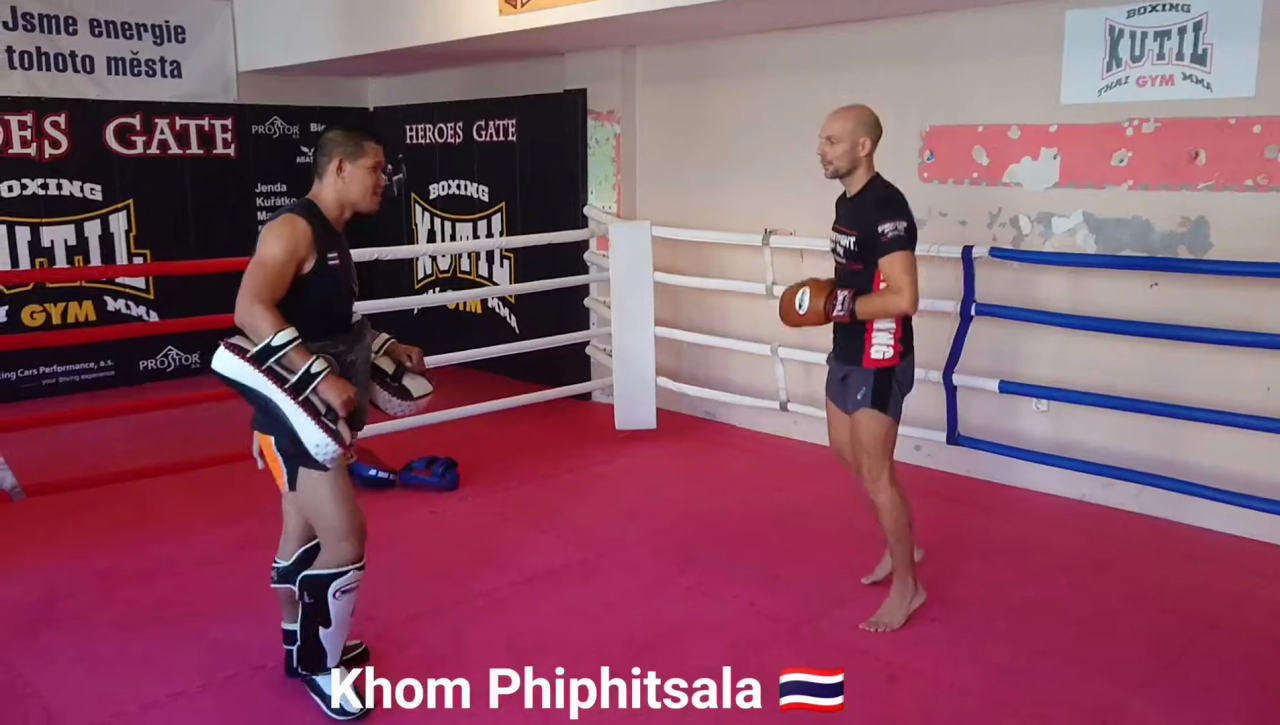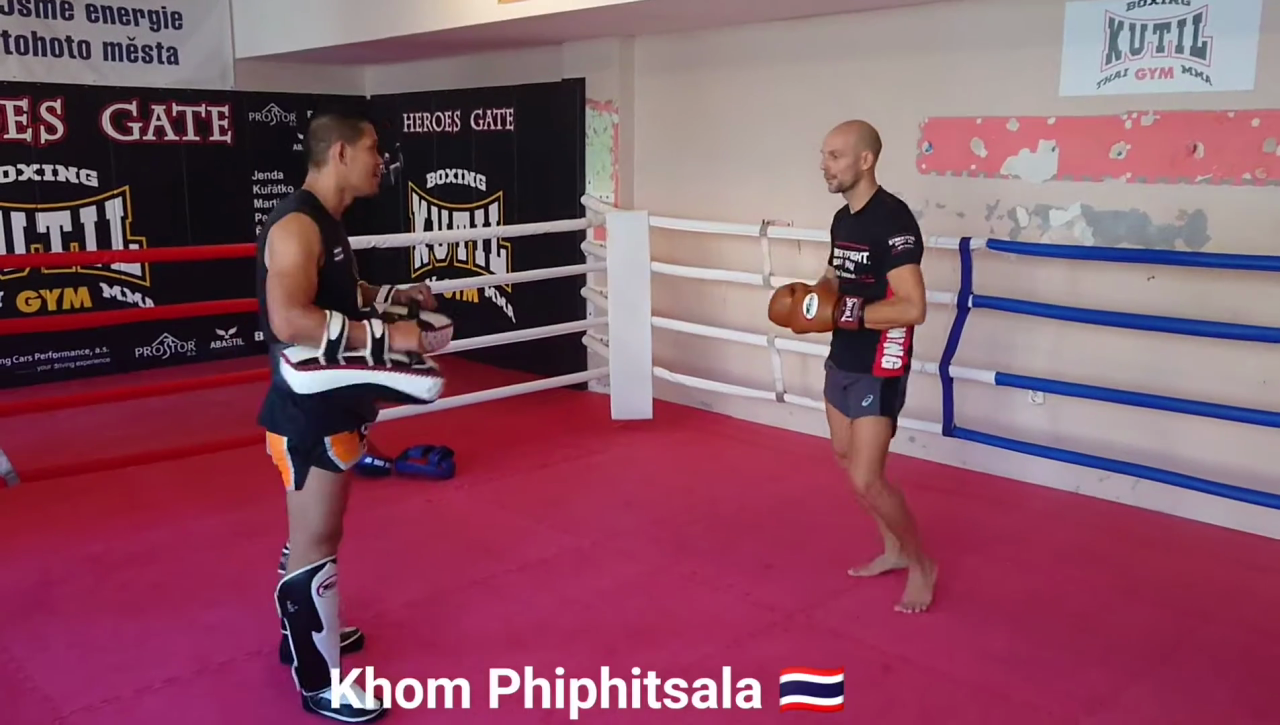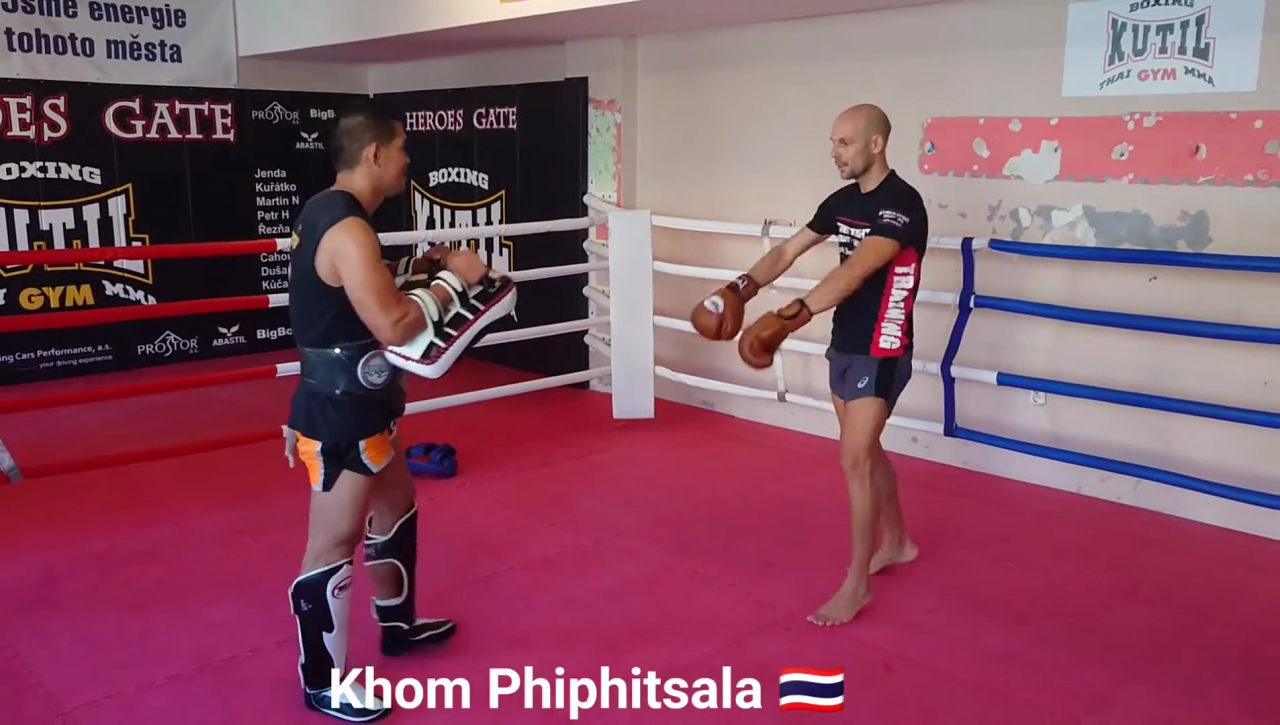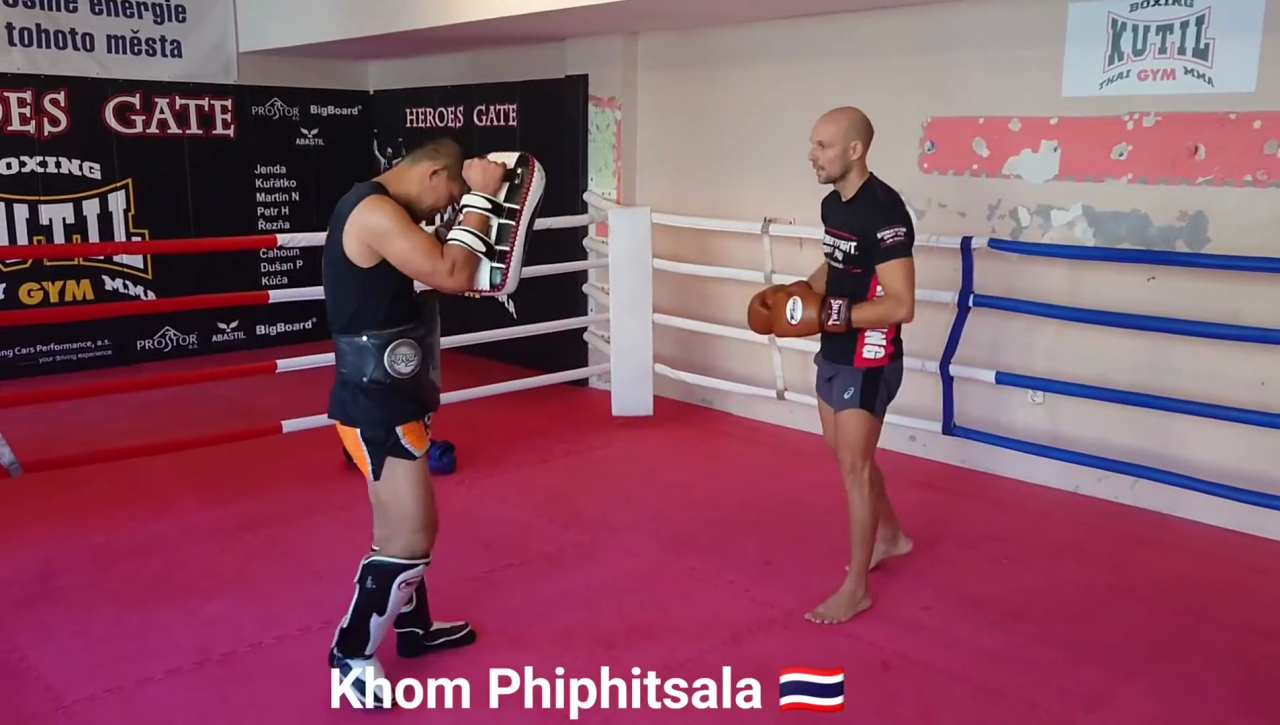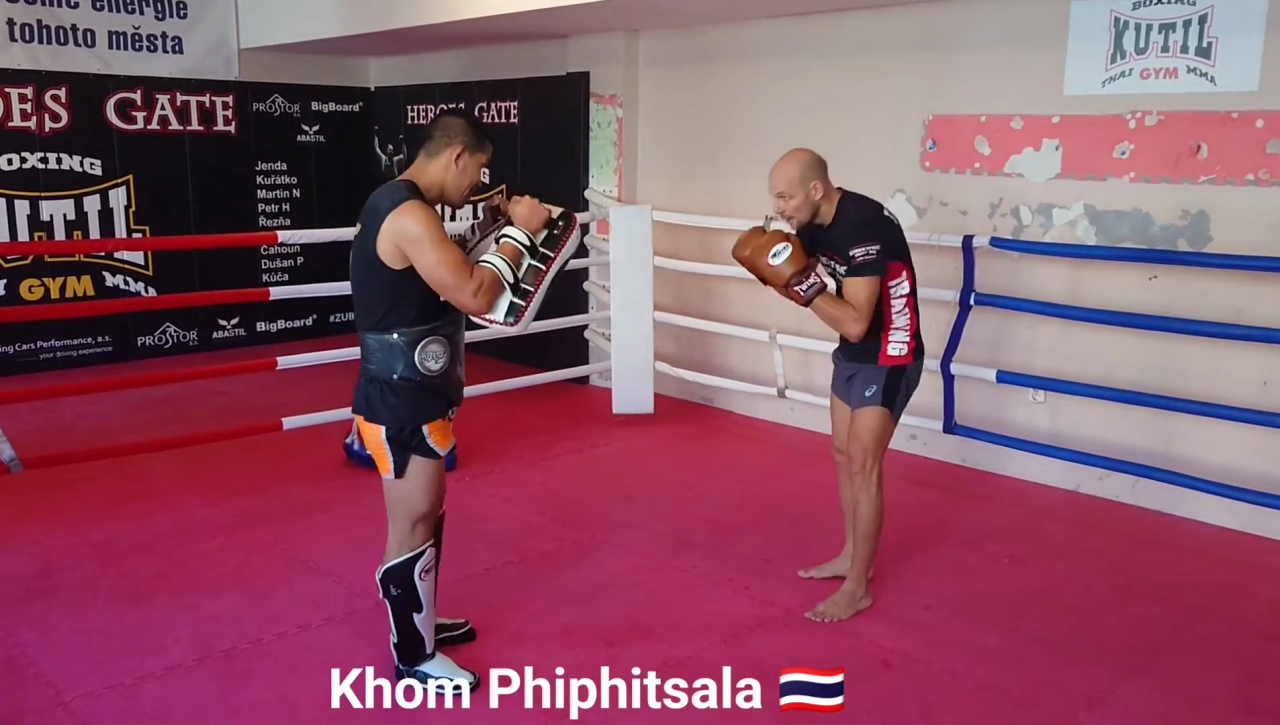
dt=0.3s
person 1, frame 1
left shoulder: (331, 235)
right shoulder: (292, 229)
right elbow: (252, 310)
left wrist: (387, 349)
right wrist: (321, 377)
left knee: (304, 533)
right knee: (345, 541)
left ankle: (304, 645)
right ankle: (320, 670)
person 1, frame 2
left shoulder: (326, 221)
right shoulder: (297, 226)
right elbow: (291, 321)
left wrist: (393, 297)
right wrist: (385, 334)
left hip: (331, 406)
right hip: (309, 413)
left knee: (315, 531)
right knee: (315, 544)
left ankle: (305, 634)
person 1, frame 3
left shoulder: (332, 213)
right shoulder: (346, 231)
right elbow: (393, 327)
left wrist: (430, 270)
right wrist: (454, 280)
left hip: (355, 405)
right hip: (340, 414)
left knee: (396, 508)
right knee: (334, 545)
left ankle: (399, 623)
person 1, frame 4
left shoulder: (378, 210)
right shoulder: (375, 211)
left elbow: (432, 266)
right elbow: (454, 275)
left wrist: (477, 206)
right wrist: (479, 198)
left hip: (391, 396)
right hip: (378, 403)
left knee: (399, 525)
right knee: (412, 535)
left ankle: (414, 627)
right ankle: (352, 652)
person 1, frame 5
left shoulder: (395, 202)
right shoulder: (409, 216)
left elbow: (448, 277)
right elbow: (475, 296)
left wrist: (497, 229)
right wrist: (520, 233)
left hip: (403, 390)
right hip: (402, 400)
left knee: (425, 516)
right knee: (412, 528)
left ankle: (418, 620)
right ankle: (414, 658)
person 2, frame 1
left shoulder: (886, 209)
right shoulder: (845, 203)
left elbow: (903, 298)
left wrist: (836, 307)
right wrist: (824, 295)
left hip: (879, 362)
right hip: (846, 355)
left knee: (873, 472)
right knee: (847, 456)
left ankle: (906, 585)
right ankle: (902, 546)
person 2, frame 2
left shoulder: (894, 221)
right shoulder: (843, 218)
left elbow: (912, 308)
left wrist: (843, 313)
right wrist: (808, 299)
left hip: (879, 371)
right hip: (842, 363)
left knee: (866, 481)
right knee: (851, 465)
left ankle: (921, 565)
right ankle: (895, 549)
person 2, frame 3
left shoulder: (902, 203)
right shoulder: (843, 200)
left elbow: (853, 274)
right elbow: (787, 252)
left wrist: (788, 315)
right wrist: (738, 289)
left hip: (880, 355)
right hip: (845, 347)
left knee: (854, 462)
right knee: (866, 452)
left ankle: (856, 587)
right ankle: (897, 542)
person 2, frame 4
left shoulder: (884, 212)
right shoulder: (833, 203)
left elbow: (899, 307)
left wrist: (826, 315)
right wrist: (794, 294)
left hip: (868, 360)
right hip: (835, 354)
left knee: (852, 468)
right knee: (845, 455)
left ankle: (856, 589)
right ankle: (891, 535)
person 2, frame 5
left shoulder: (863, 226)
right shoulder: (812, 223)
left elbow: (855, 323)
right elbow: (797, 283)
left wrist: (803, 282)
right wrist: (774, 270)
left hip: (887, 359)
right hip: (851, 355)
left knee: (863, 466)
right knee: (843, 454)
left ankle: (857, 587)
right ankle: (851, 555)
